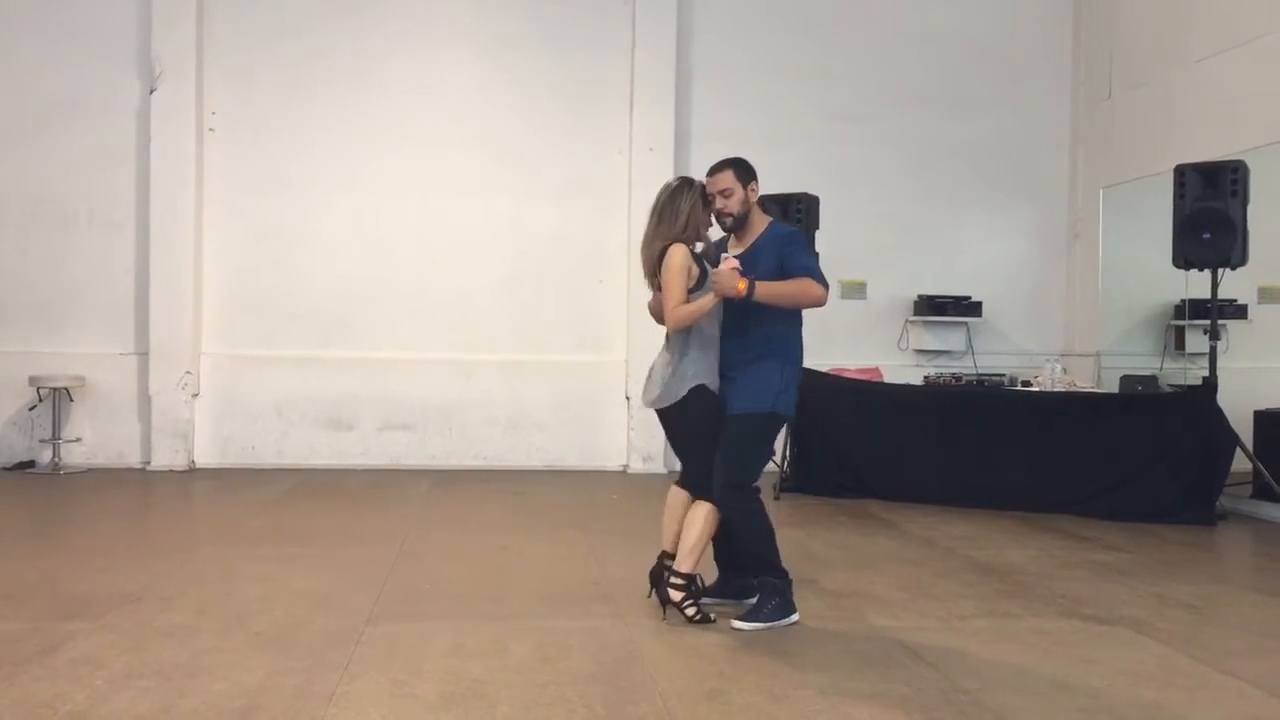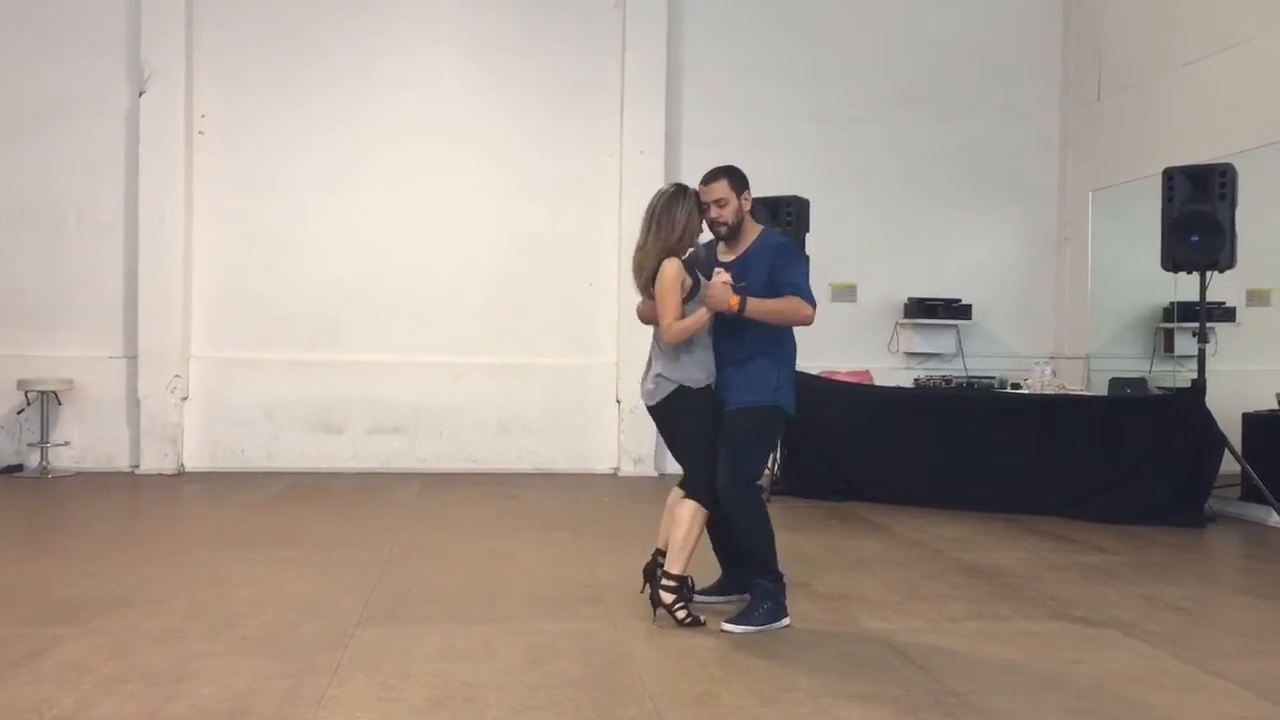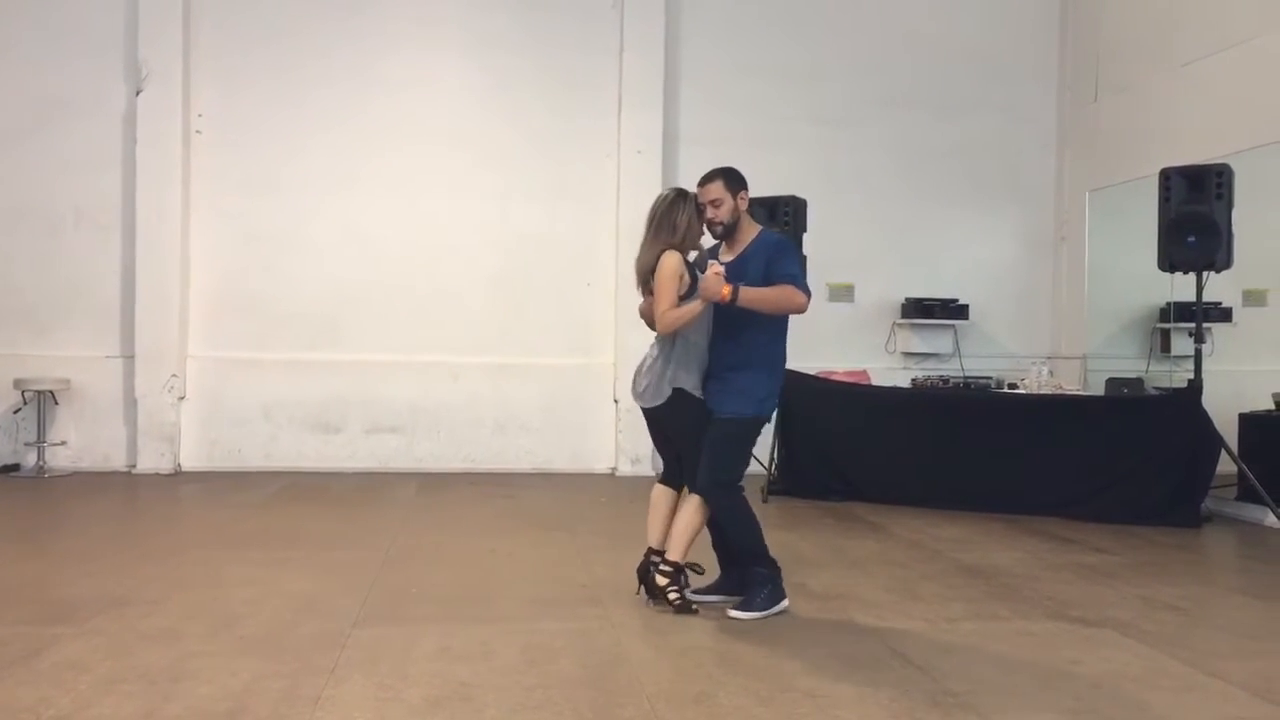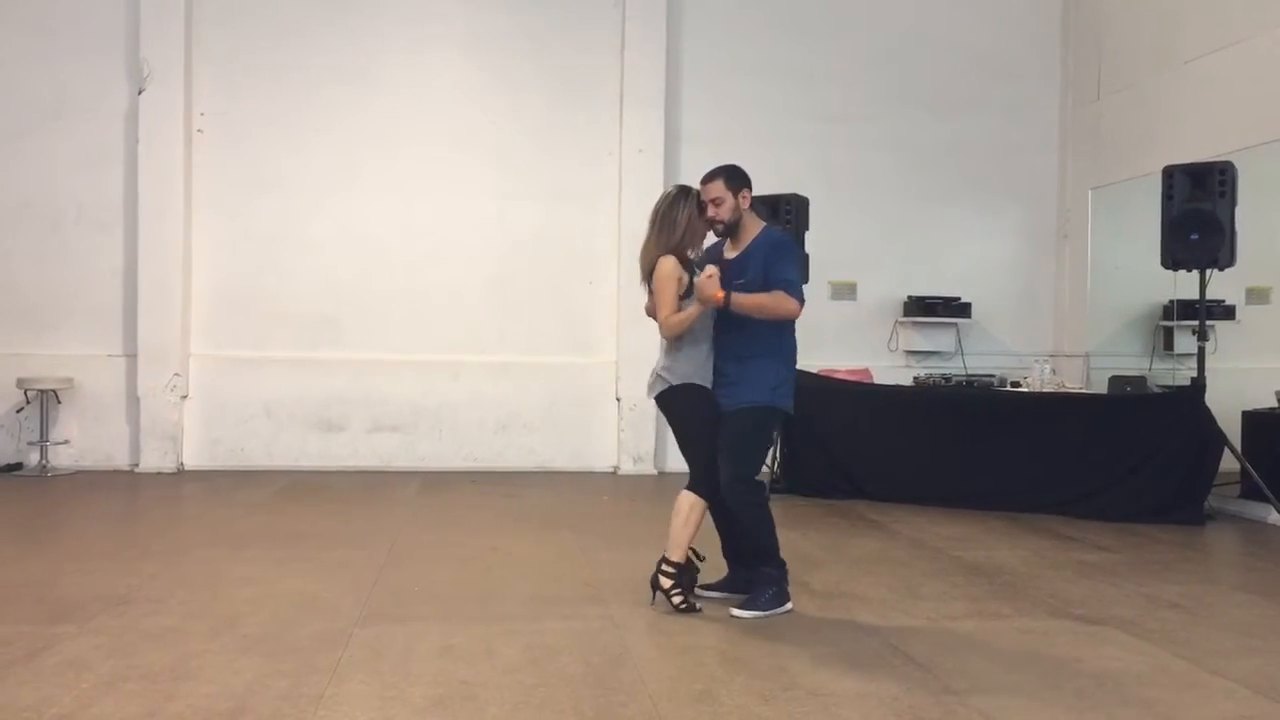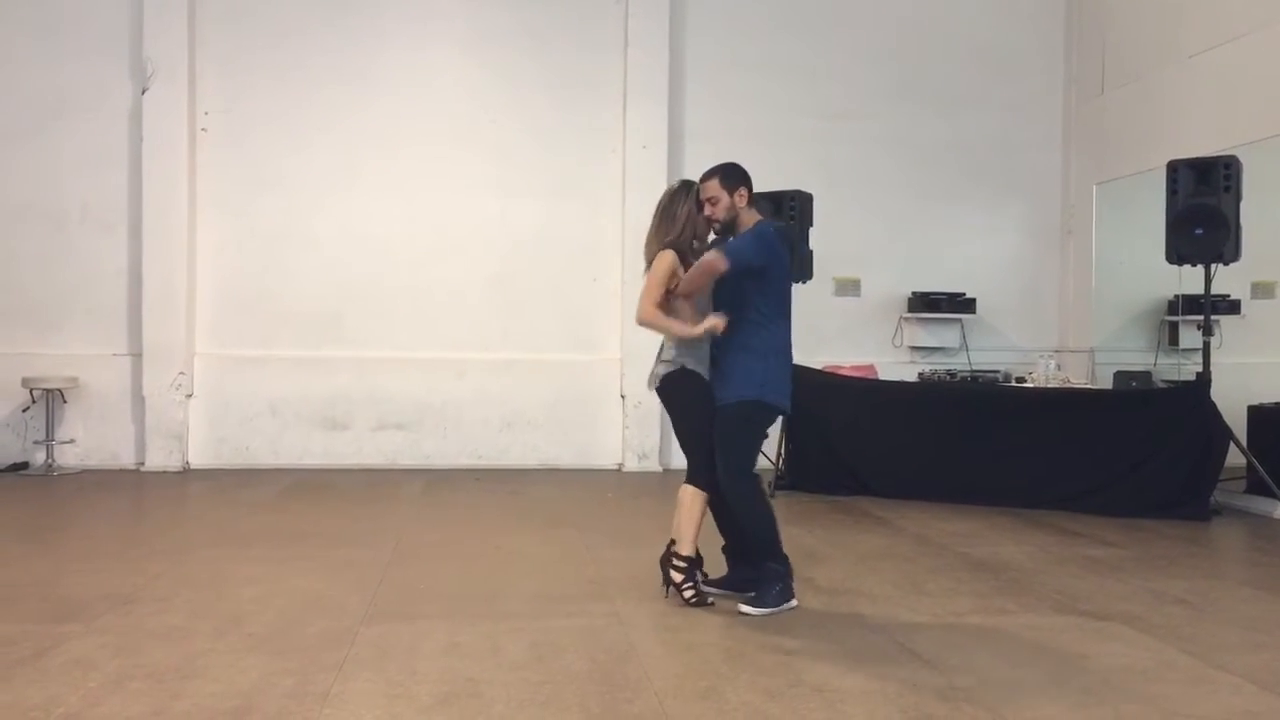
dt=0.4s
person 1, frame 1
left shoulder: (784, 240)
right shoulder: (717, 251)
left elbow: (815, 291)
left wrist: (744, 286)
right wrist: (661, 305)
left hip: (763, 388)
right hip: (723, 385)
left knee: (733, 485)
right knee: (711, 482)
left ankle: (777, 594)
right ankle: (735, 578)
person 1, frame 2
left shoulder: (778, 250)
right shoulder: (705, 257)
left elbow: (803, 310)
left wrist: (736, 302)
right wrist: (650, 308)
left hip: (761, 389)
right hip: (717, 388)
left knee: (737, 484)
right knee: (709, 483)
left ankle: (769, 598)
right ankle: (736, 575)
person 1, frame 3
left shoulder: (775, 248)
right shoulder: (709, 257)
left elbow: (798, 299)
left wrist: (730, 292)
right wrist: (653, 309)
left hip: (748, 391)
right hip: (713, 388)
left knee: (716, 482)
right knee: (709, 482)
left ankle: (767, 583)
right ankle: (735, 576)
person 1, frame 4
left shoulder: (777, 246)
right shoulder: (713, 255)
left elbow: (789, 305)
left wrist: (723, 297)
left hip: (761, 389)
right hip: (722, 387)
left knee: (739, 481)
right knee: (719, 480)
left ankle: (774, 584)
right ankle: (744, 574)
person 1, frame 5
left shoulder: (762, 238)
right shoulder: (738, 246)
left elbow: (711, 265)
left wrist: (678, 292)
left hip: (753, 382)
right hip: (731, 381)
left knee: (737, 476)
right knee: (717, 475)
left ankle: (777, 580)
right ankle: (745, 570)
person 2, frame 1
left shoulder: (689, 254)
right shoulder: (679, 252)
right elbow: (674, 317)
left wrist: (719, 286)
right wrist: (719, 293)
left hip: (677, 383)
right hip: (689, 384)
left knee: (694, 474)
right knee: (711, 484)
left ankle: (667, 565)
right ankle: (680, 582)
person 2, frame 2
left shoulder: (674, 263)
right shoulder: (673, 265)
right elbow: (671, 331)
left wrist: (712, 297)
right wrist: (713, 306)
left hip: (671, 386)
right hip: (685, 387)
left knee: (694, 476)
right knee: (704, 484)
left ankle: (661, 563)
right ankle: (671, 585)
person 2, frame 3
left shoulder: (679, 263)
right shoulder: (672, 260)
right elbow: (664, 321)
right wrist: (707, 298)
left hip: (660, 386)
right hip: (675, 387)
left knee: (675, 470)
left ankle: (653, 561)
right ankle: (669, 569)
person 2, frame 4
left shoulder: (686, 263)
right shoulder: (669, 263)
right elbow: (668, 325)
right wrist: (704, 300)
left hip: (691, 382)
right hip: (686, 384)
left knee: (704, 473)
right knee: (707, 477)
left ankle: (677, 558)
right ankle: (670, 570)
person 2, frame 5
left shoulder: (694, 255)
right shoulder: (669, 256)
right elbow: (645, 312)
right wrist: (695, 329)
left hip: (695, 372)
right hip: (683, 372)
left knee: (701, 465)
right knee: (707, 467)
left ankle: (677, 554)
right ankle: (683, 563)
